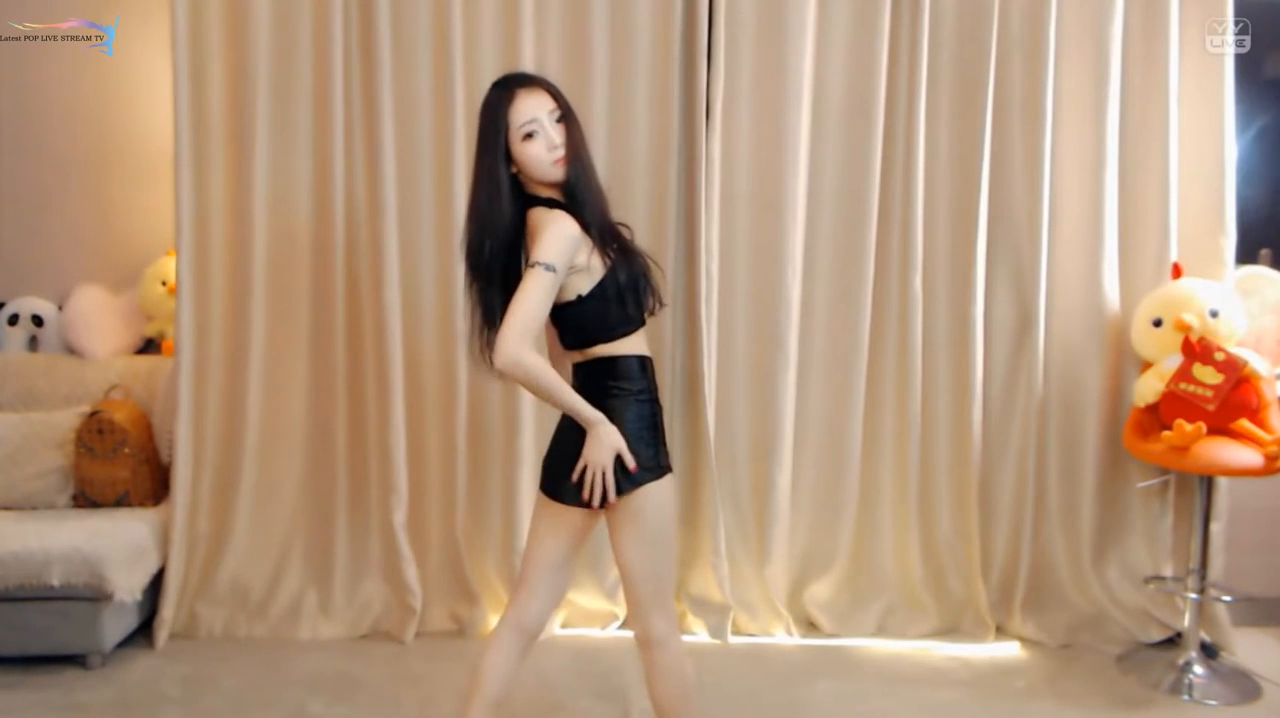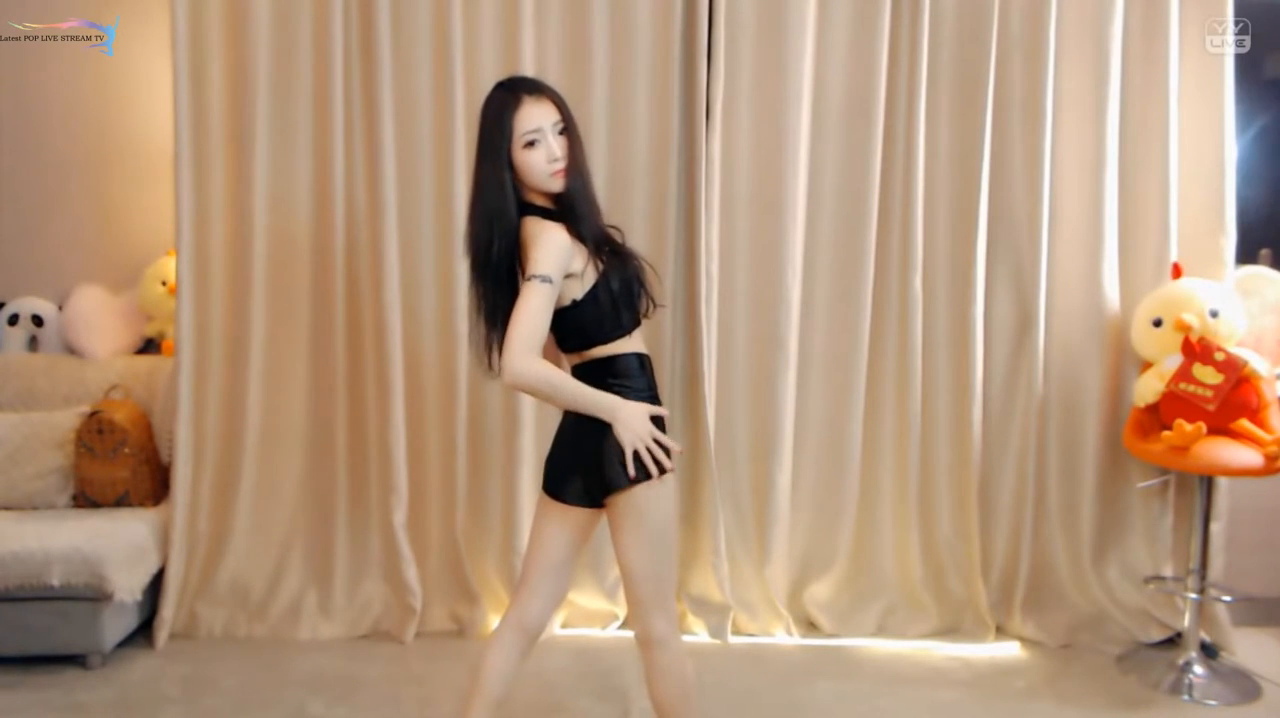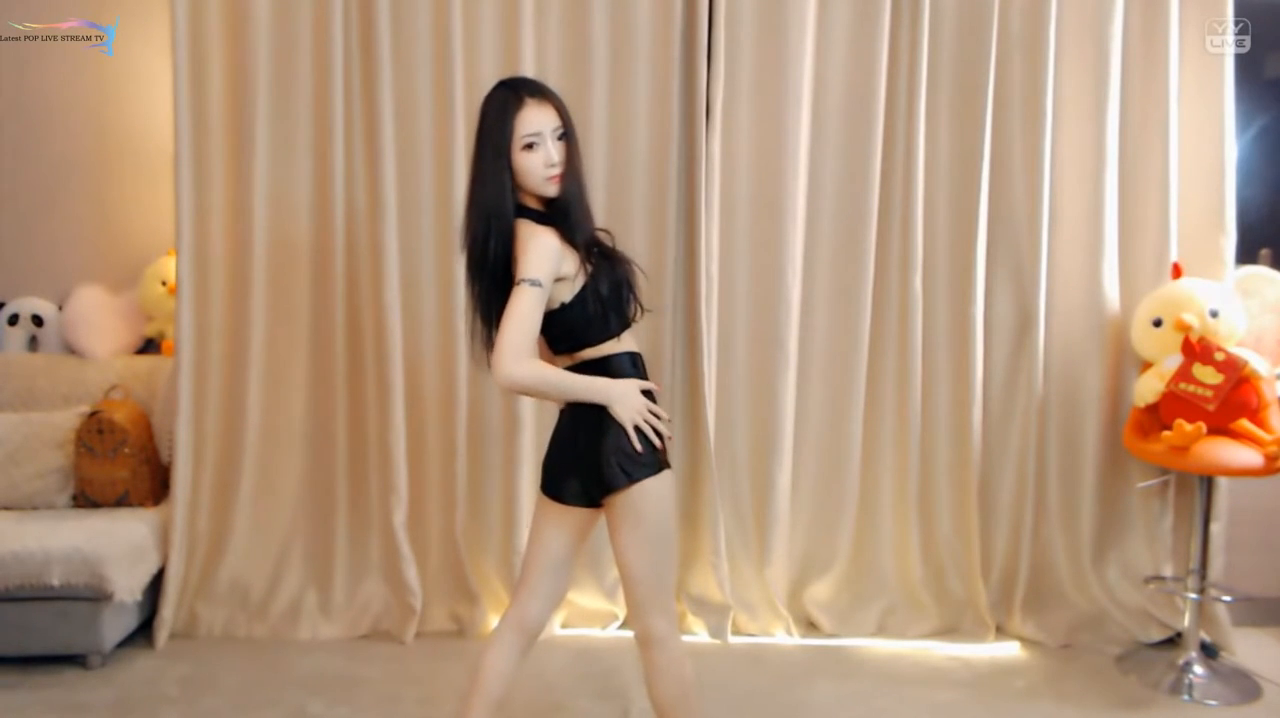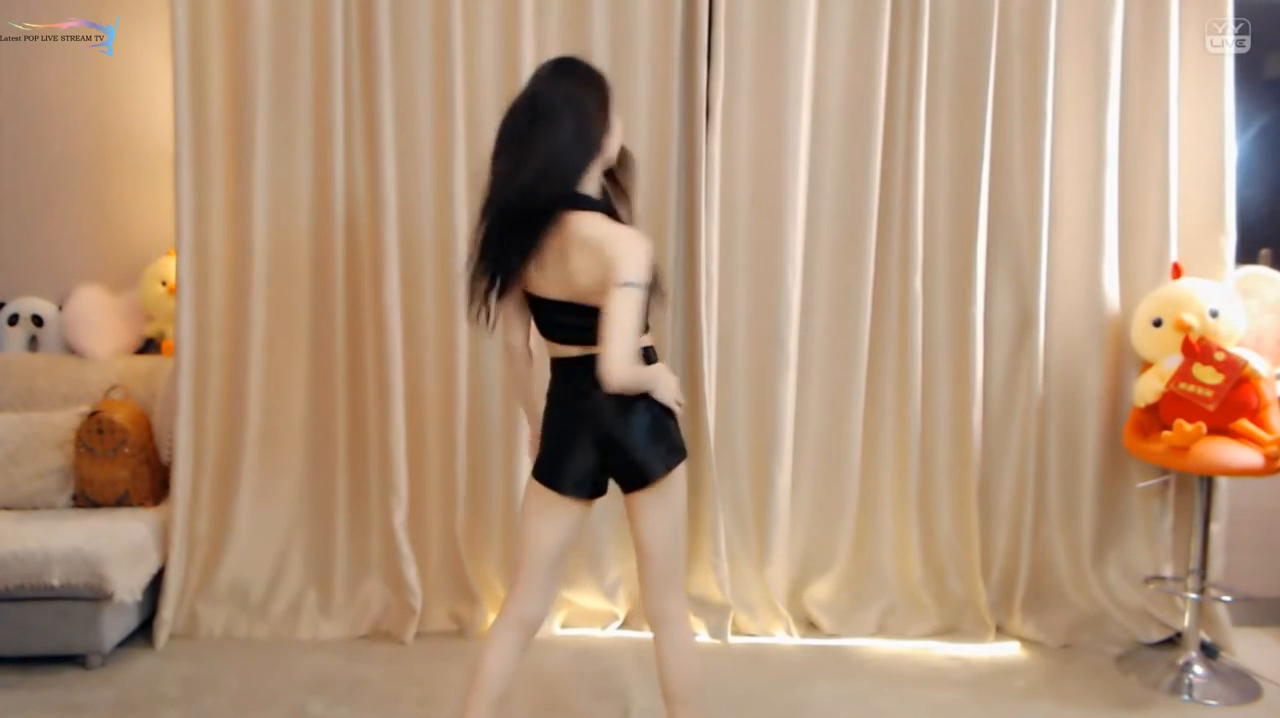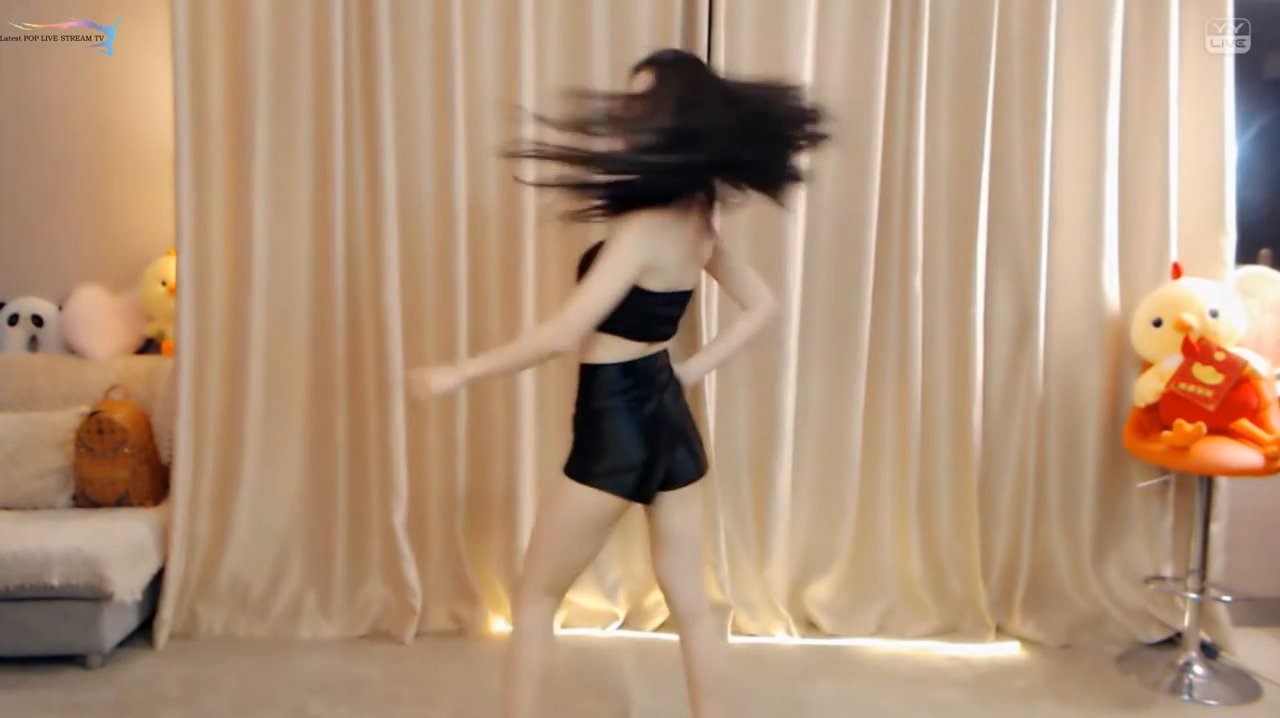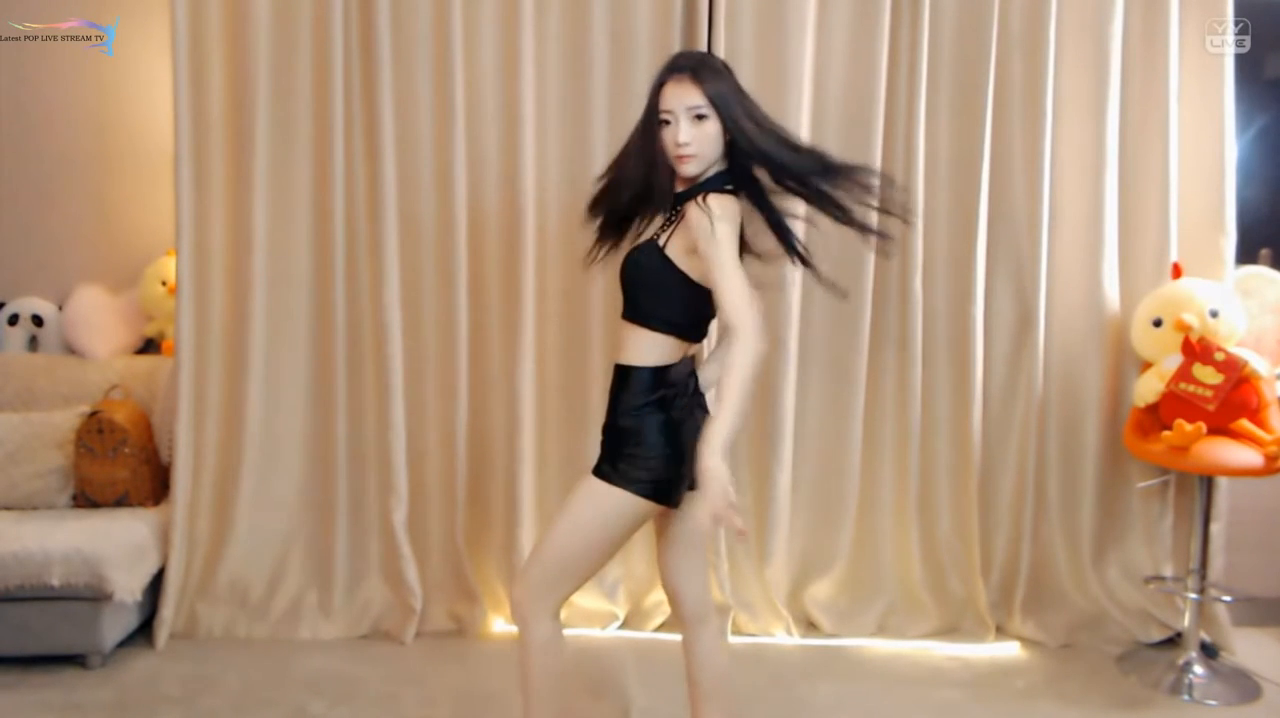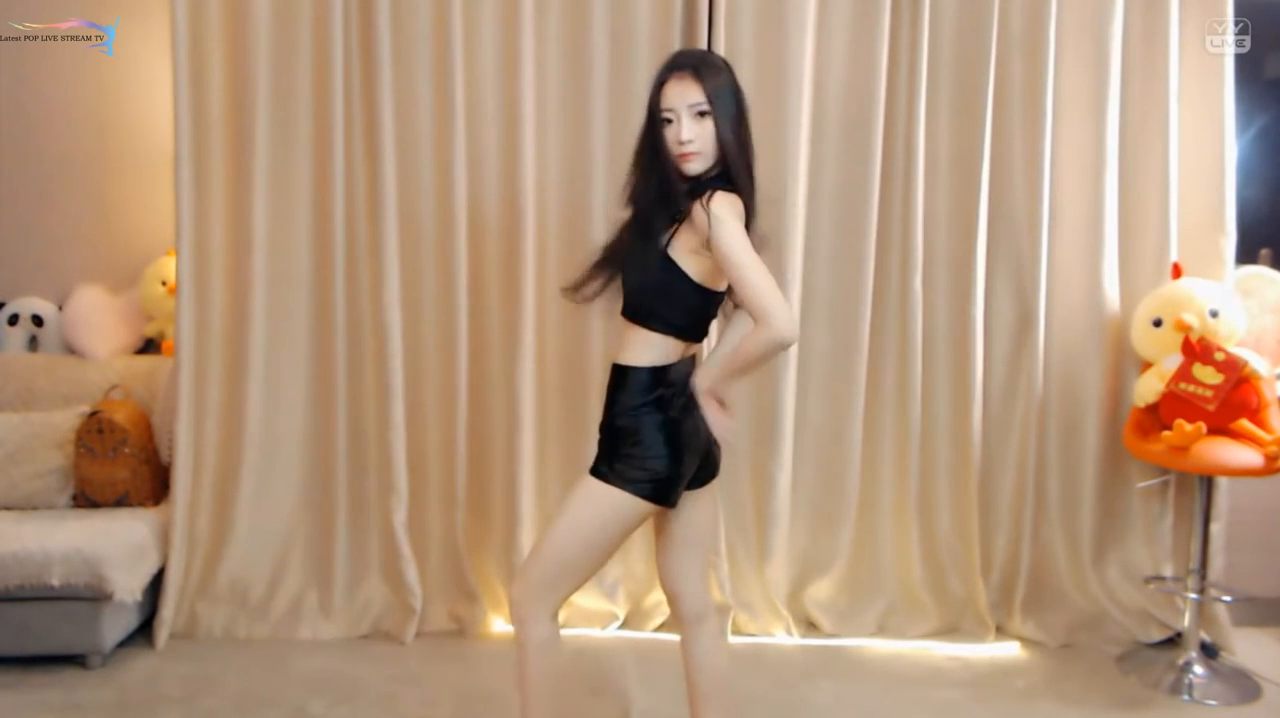
dt=0.3s
person 1, frame 1
left shoulder: (549, 222)
right shoulder: (561, 228)
right elbow: (511, 352)
right wrist: (598, 424)
left hip: (587, 428)
right hip: (624, 422)
left knee: (525, 612)
right knee: (657, 624)
person 1, frame 2
left shoulder: (542, 228)
right shoulder: (553, 238)
right elbow: (520, 366)
right wrist: (616, 410)
left hip: (583, 433)
right hip: (619, 430)
left knee: (526, 613)
right knee: (657, 622)
person 1, frame 3
left shoulder: (537, 230)
right shoulder: (542, 243)
right elbow: (511, 368)
right wrist: (608, 390)
left hip: (577, 432)
right hip: (616, 428)
left knee: (524, 613)
right knee: (656, 622)
person 1, frame 4
left shoulder: (520, 226)
right shoulder: (624, 243)
left elbow: (514, 338)
right elbow: (617, 372)
right wrist: (654, 382)
left hip: (566, 422)
right hip: (641, 422)
left knee: (522, 608)
right knee: (667, 607)
person 1, frame 5
left shoulder: (643, 225)
right shoulder: (696, 222)
left elbow: (568, 331)
right elbow: (761, 306)
left wrist: (461, 372)
right wrist: (689, 369)
left hip: (612, 425)
right hip: (668, 415)
left knee: (535, 599)
right knee: (689, 600)
person 1, frame 6
left shoulder: (710, 210)
right shoulder: (696, 207)
left elbow: (744, 324)
right elbow: (748, 321)
left wrist: (711, 446)
right wrist: (701, 387)
left hip: (649, 428)
right hip: (677, 416)
left knee: (533, 595)
right knee: (692, 603)
person 1, frame 7
left shoulder: (716, 209)
right shoulder: (692, 207)
left elbow: (780, 325)
right elbow: (748, 313)
left wrist: (709, 384)
right wrist: (701, 379)
left hip: (646, 429)
right hip: (676, 423)
left knee: (530, 599)
right knee: (694, 604)
